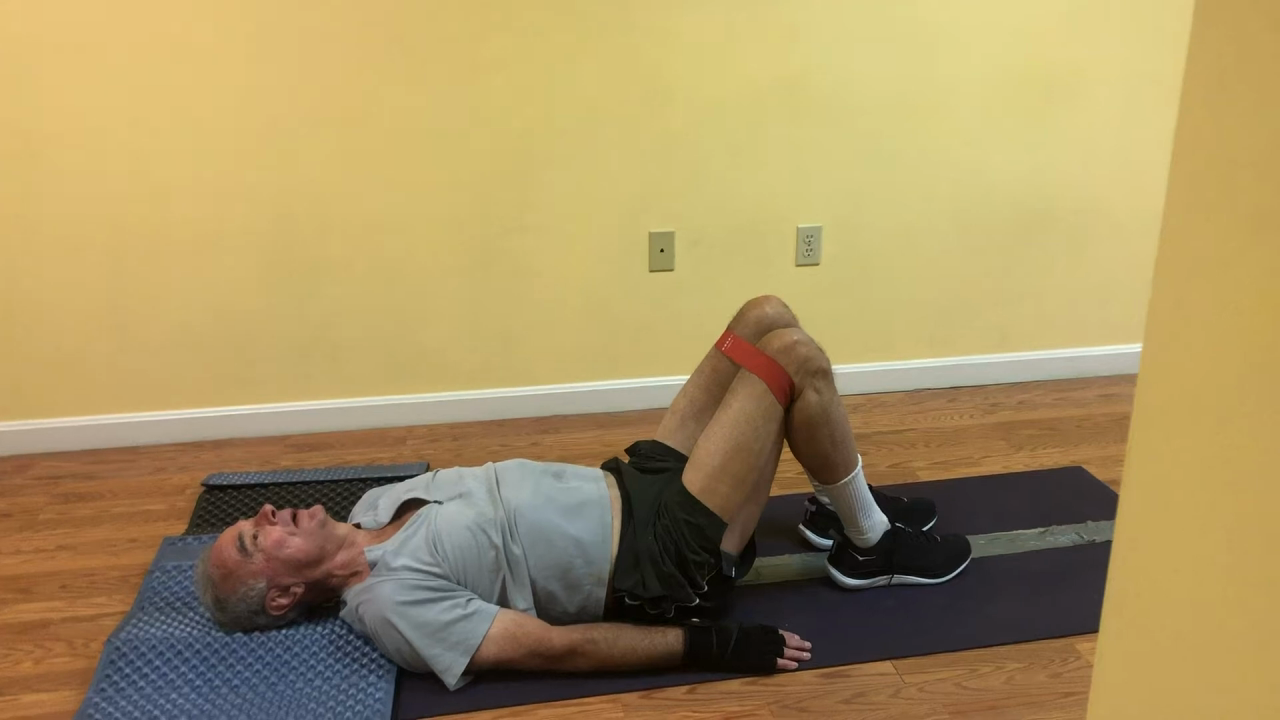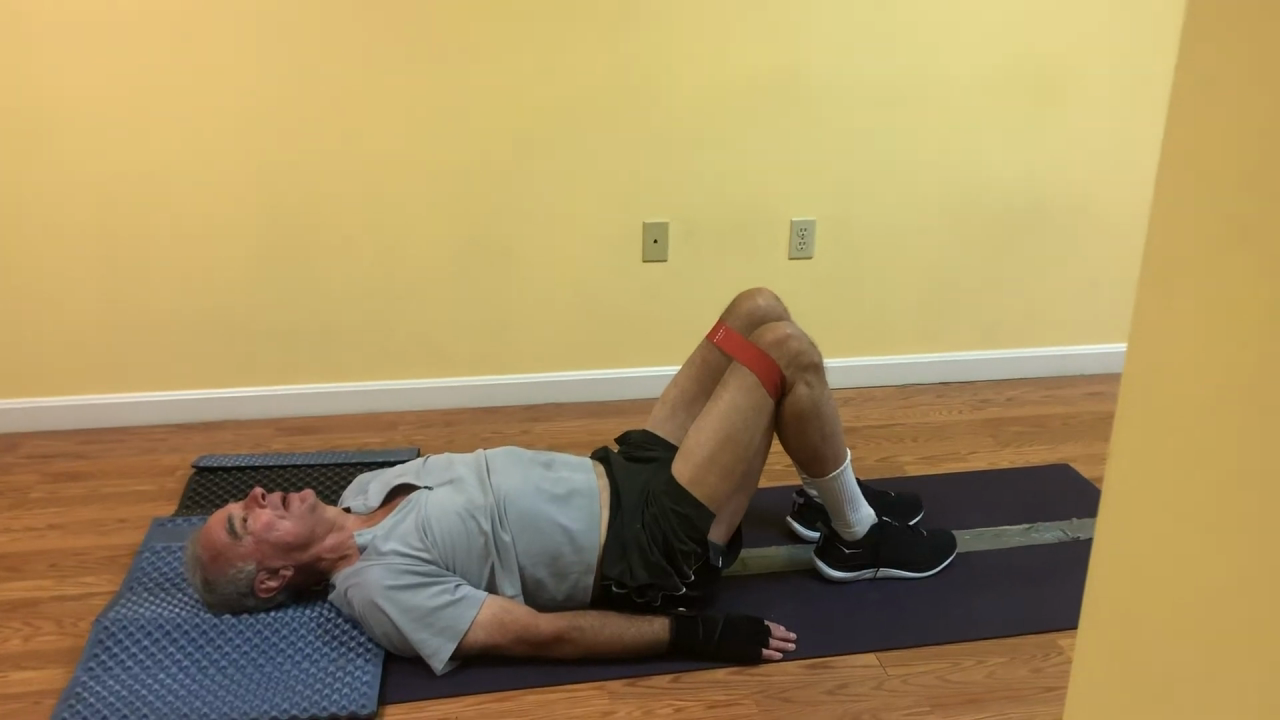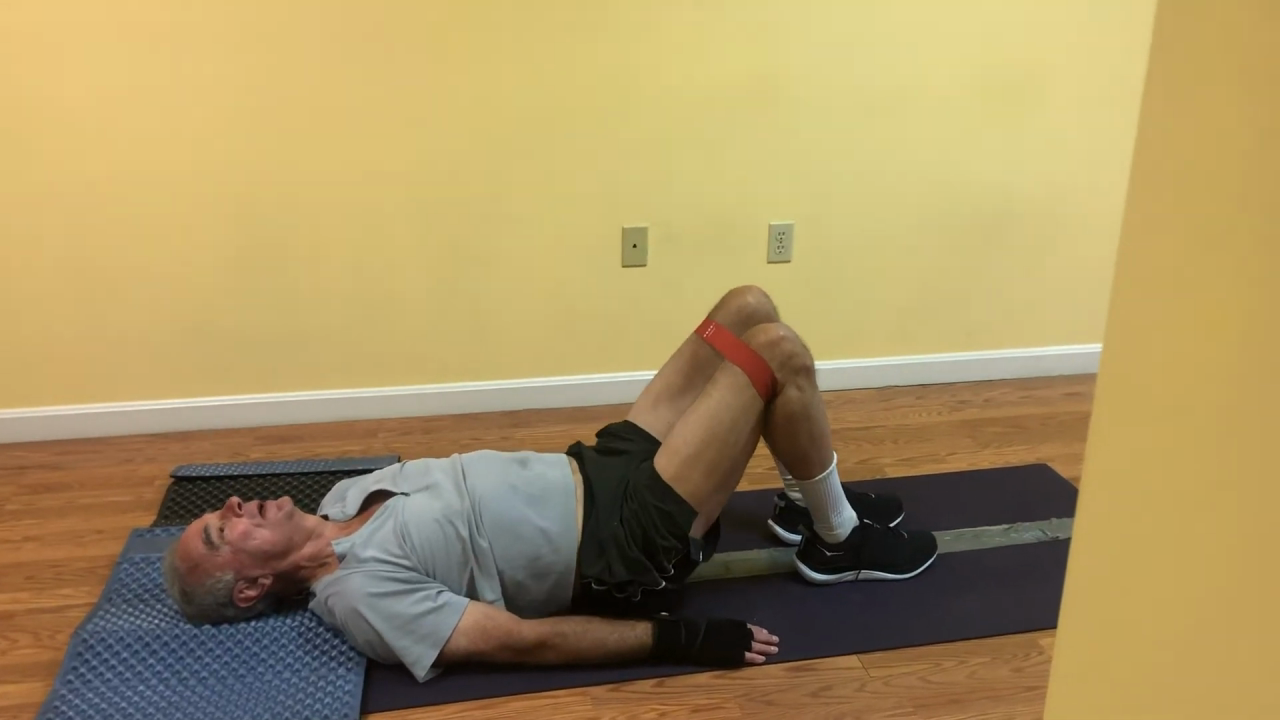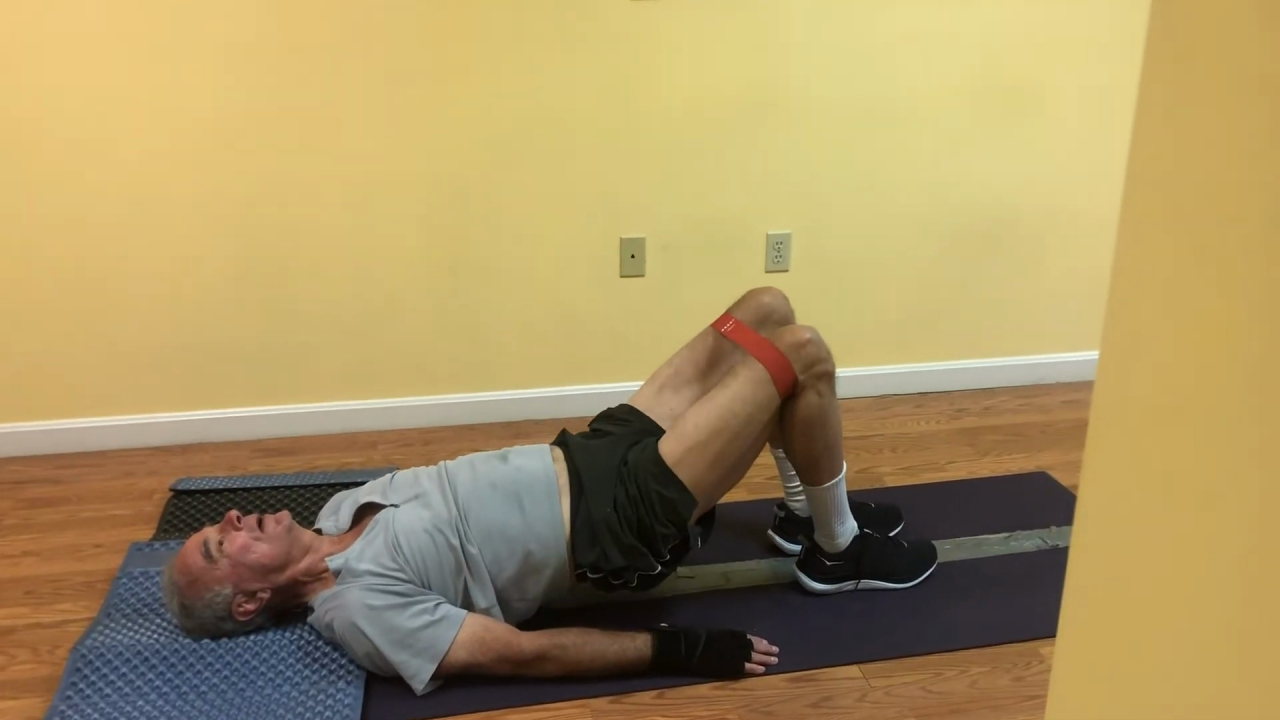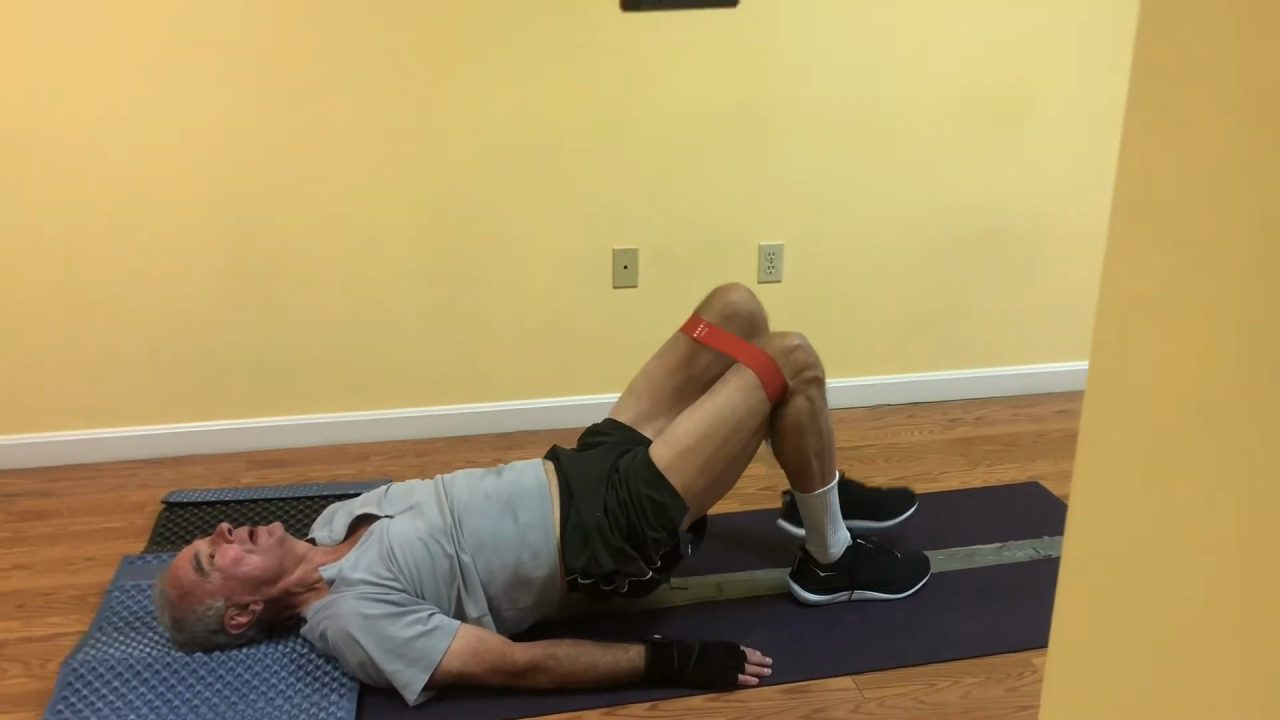
dt=1s
person 1, frame 1
left shoulder: (374, 510)
right shoulder: (390, 603)
right elbow: (556, 647)
right wrist: (715, 647)
left hip: (635, 486)
right hip: (667, 558)
left knee: (765, 316)
right knee: (796, 357)
left ankle: (841, 507)
right ankle: (872, 546)
person 1, frame 2
left shoulder: (366, 493)
right shoulder: (379, 587)
right elbow: (540, 634)
right wrist: (699, 633)
left hip: (624, 474)
right hip: (654, 548)
left knee: (759, 308)
right knee: (788, 350)
left ankle: (830, 499)
right ankle: (858, 538)
person 1, frame 3
left shoulder: (346, 499)
right shoulder: (359, 596)
right elbow: (523, 639)
right wrist: (679, 636)
left hip: (604, 470)
right hip: (631, 536)
left knee: (750, 306)
right knee: (779, 350)
left ankle: (808, 502)
right ankle: (841, 541)
person 1, frame 4
left shoulder: (341, 514)
right shoulder: (359, 610)
right elbow: (522, 655)
right wrist: (678, 649)
left hip: (595, 456)
right hip: (622, 522)
left knee: (768, 309)
right knee: (803, 353)
left ankle: (807, 511)
right ankle: (839, 551)
person 1, frame 5
left shoulder: (334, 526)
right shoulder: (353, 620)
right elbow: (515, 666)
right wrist: (673, 660)
left hip: (585, 471)
right hip: (616, 533)
left knee: (736, 308)
right knee: (792, 357)
left ankle: (816, 495)
right ankle: (832, 562)
